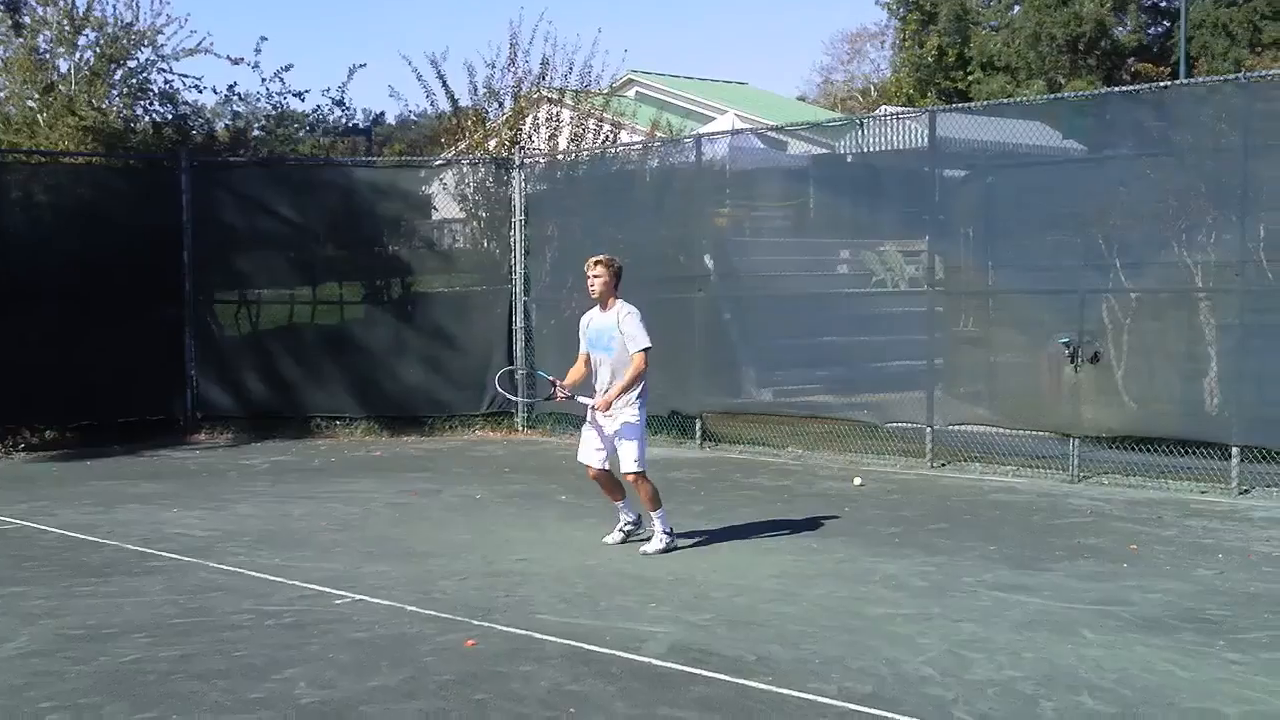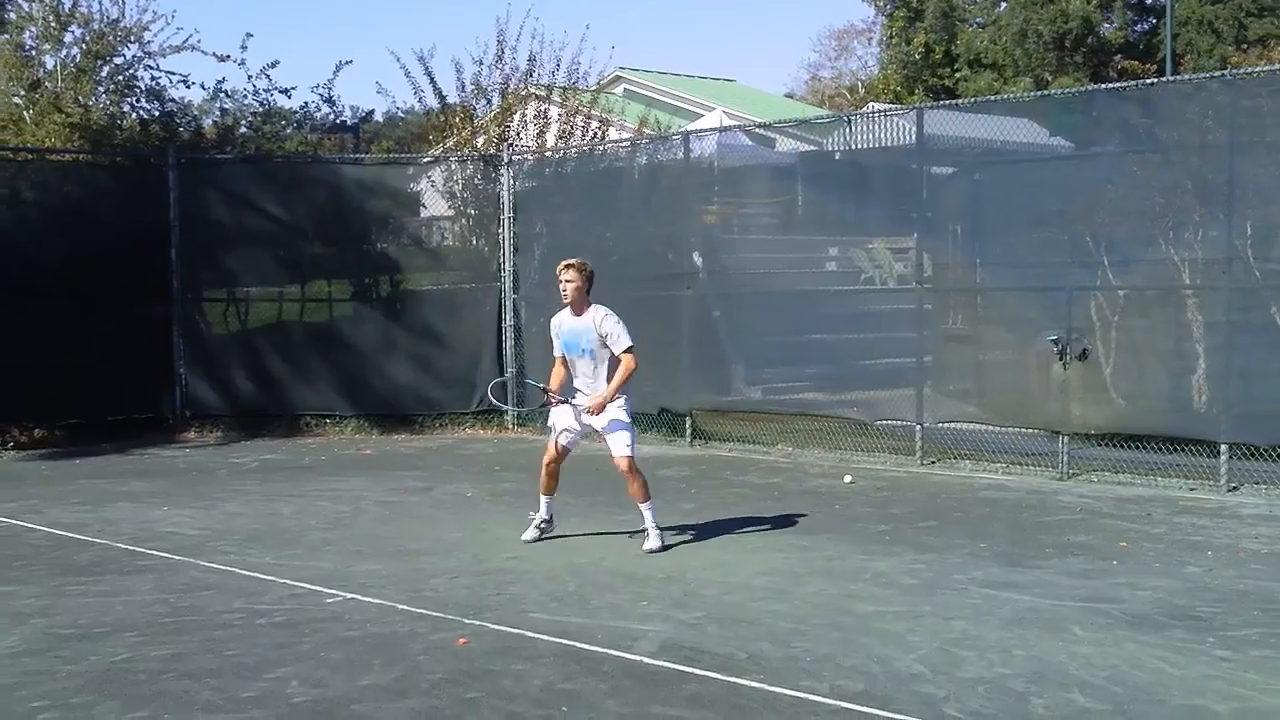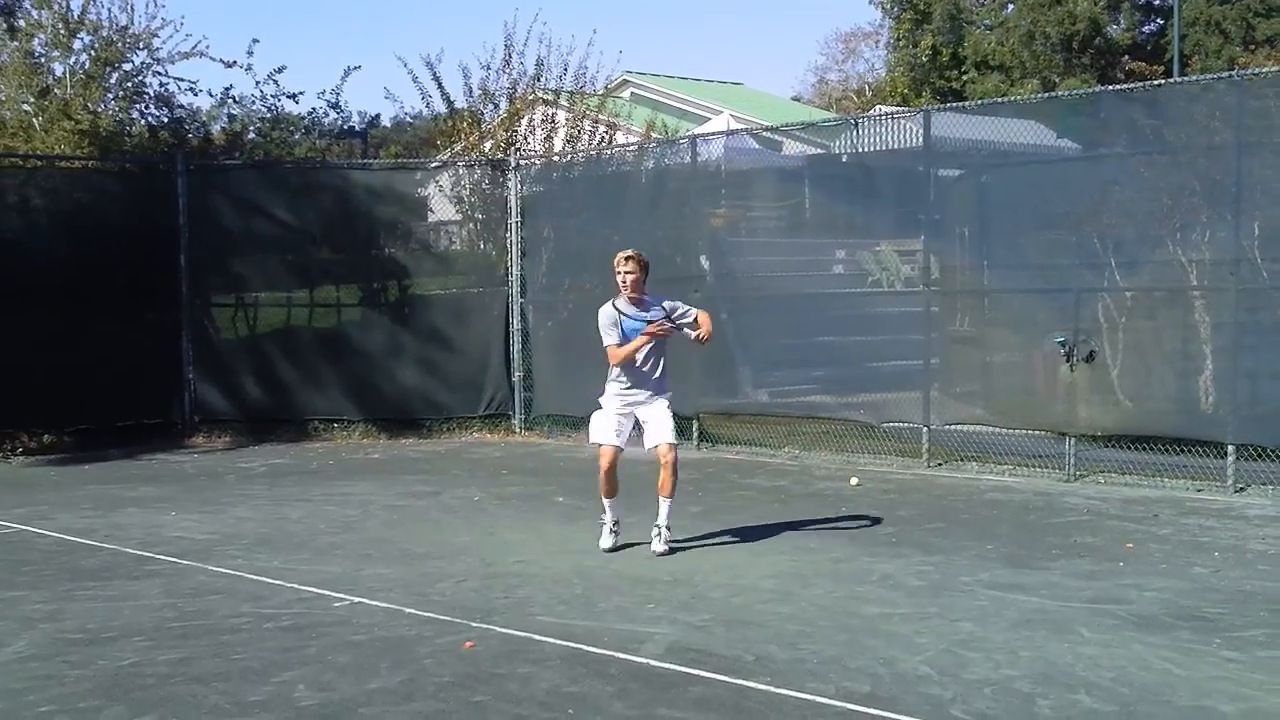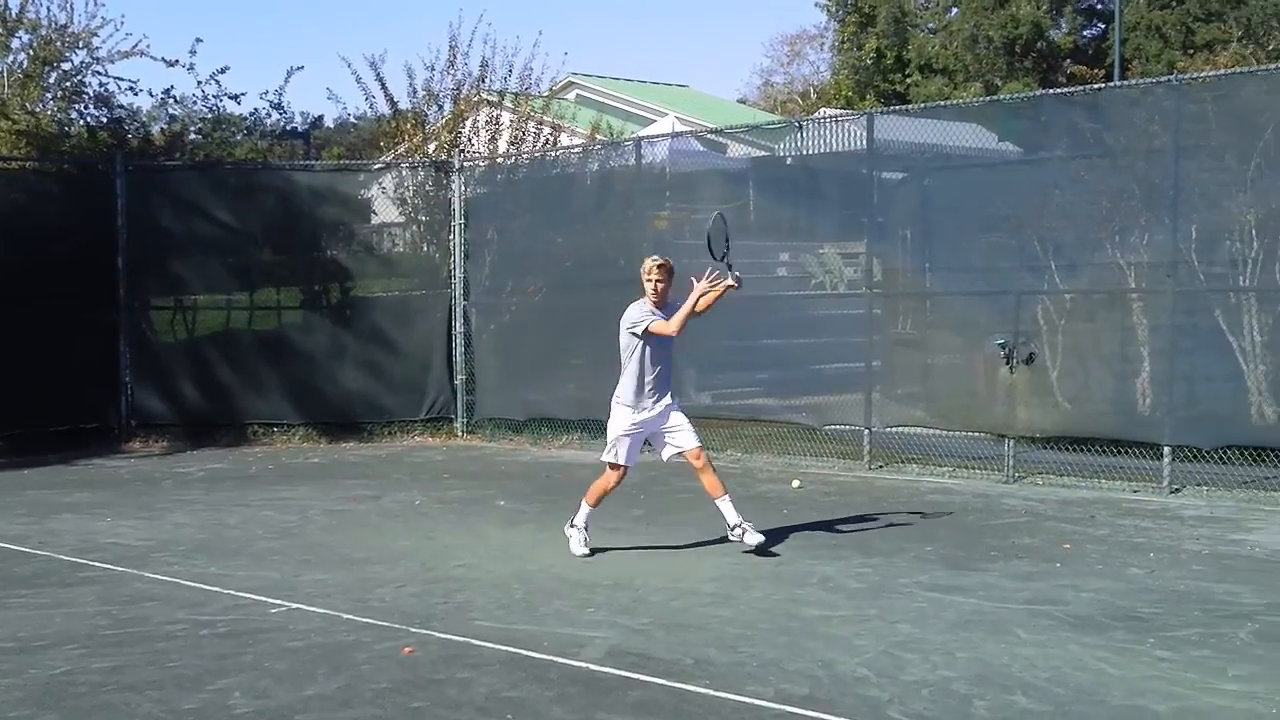
dt=0.4s
person 1, frame 1
left shoulder: (628, 315)
right shoulder: (587, 319)
left elbow: (640, 363)
right elbow: (583, 363)
left wrist: (612, 395)
right wrist: (566, 384)
left hip: (627, 408)
right hip: (601, 407)
left knee: (634, 475)
right knee: (595, 471)
left ankle: (663, 531)
right ankle: (630, 520)
person 1, frame 2
left shoulder: (605, 319)
right shoulder: (558, 322)
left elbow: (629, 362)
right elbow: (561, 365)
left wrist: (605, 397)
right wrist: (552, 390)
left hip: (611, 403)
right hip: (578, 401)
left knee: (626, 464)
right knee: (549, 461)
left ankle: (651, 526)
right ankle: (544, 518)
person 1, frame 3
left shoulder: (662, 307)
right shoulder: (608, 312)
left elbow: (700, 315)
right elbow: (616, 359)
left wrist: (705, 328)
right wrist: (645, 337)
left hip: (654, 397)
right hip: (618, 398)
left knee: (668, 458)
right knee: (607, 463)
left ankle: (662, 527)
right ankle: (610, 522)
person 1, frame 4
left shoulder: (669, 308)
right shoulder: (635, 313)
left elbow: (696, 308)
right elbow: (673, 330)
left wrist: (724, 287)
right wrist: (695, 294)
left hip: (664, 406)
right hip: (630, 410)
left knee: (700, 460)
right knee: (613, 477)
left ankle: (735, 524)
right ankle: (577, 526)
